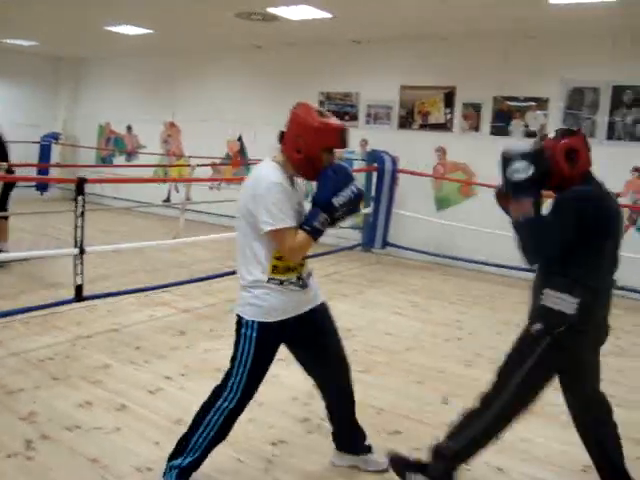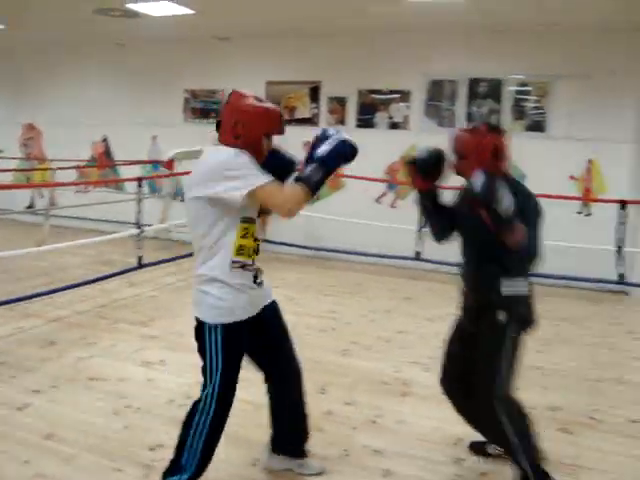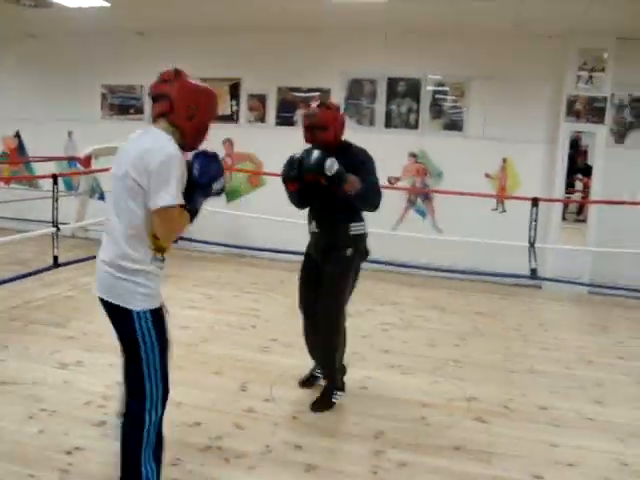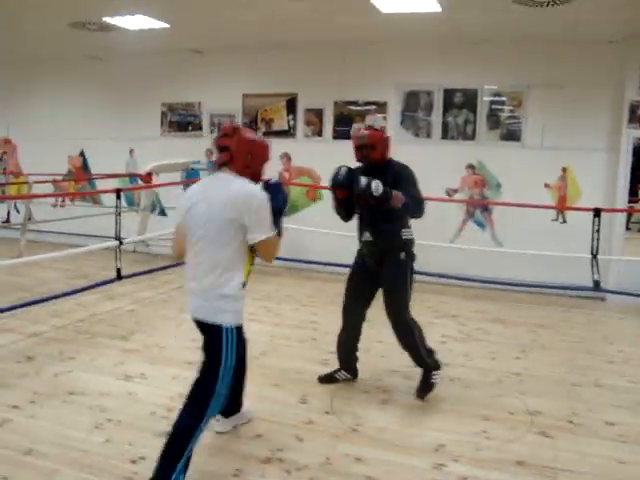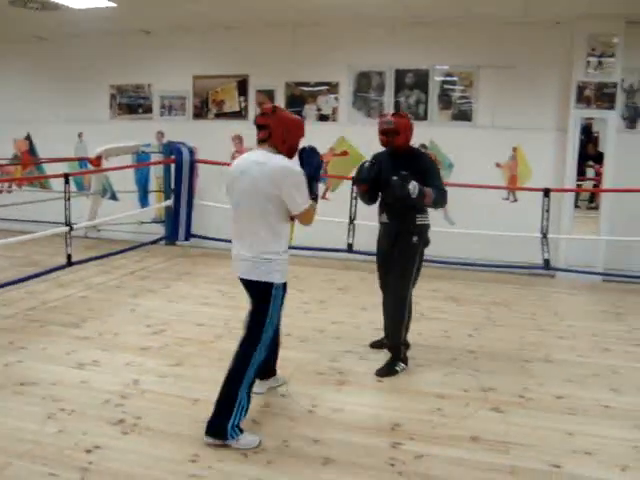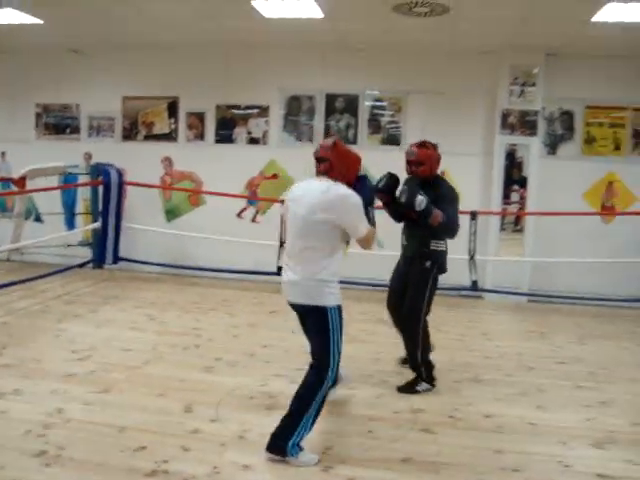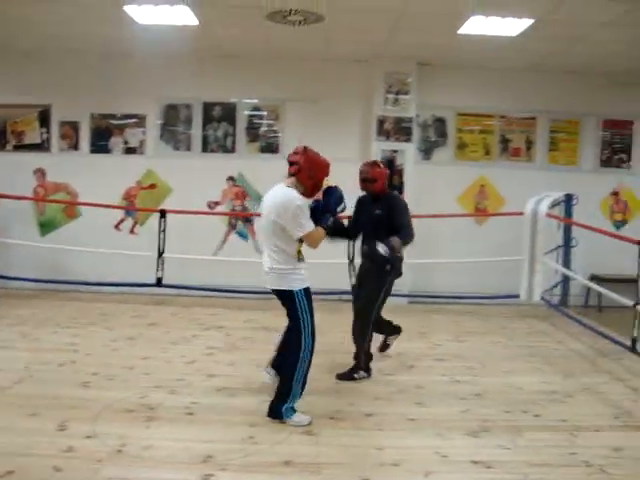
dt=0.7s
person 1, frame 1
left shoulder: (293, 178)
right shoulder: (268, 183)
right elbow: (294, 249)
left wrist: (336, 204)
right wrist: (328, 207)
left hip: (305, 301)
right hip: (265, 307)
left knee: (335, 375)
right knee: (236, 393)
left ankle: (351, 447)
person 1, frame 2
left shoulder: (239, 166)
right shoulder: (224, 162)
right elbow: (285, 205)
left wrist: (279, 180)
right wrist: (321, 163)
left hip: (255, 298)
right hip: (223, 305)
left knee: (286, 376)
right knee: (217, 398)
person 1, frame 3
left shoulder: (139, 141)
right shoulder: (166, 152)
right elbow: (171, 227)
left wrist: (188, 186)
right wrist: (201, 190)
left hip: (116, 278)
right hip: (134, 286)
left knee: (141, 362)
right knee: (150, 393)
left ankle: (137, 435)
person 1, frame 4
left shoulder: (196, 190)
right shoulder: (251, 195)
left elbow: (180, 249)
right elbow: (268, 253)
right wrist: (275, 213)
left hip: (199, 301)
right hip: (222, 306)
left knee: (235, 354)
right knee: (205, 399)
left ankle: (229, 411)
person 1, frame 5
left shoulder: (239, 164)
right shoulder: (286, 169)
right elbow: (307, 217)
right wrist: (312, 179)
left hip: (243, 261)
right hip: (269, 268)
left knee: (263, 323)
right knee: (257, 342)
left ankle: (264, 376)
right ankle: (223, 426)
person 1, frame 6
left shoulder: (295, 192)
right shoulder: (344, 196)
right elbow: (367, 243)
right wrist: (367, 204)
left hip: (292, 287)
right hip: (319, 291)
left knee: (324, 349)
right knee: (324, 365)
left ankle: (331, 381)
right ankle: (285, 443)
person 1, frame 7
left shoulder: (275, 192)
right shoulder: (292, 201)
right elbow: (313, 241)
left wrist: (316, 212)
right wrist: (330, 212)
left hip: (276, 275)
right hip: (291, 279)
left knee: (299, 325)
right knee: (301, 339)
left ankle: (278, 366)
right ankle: (282, 407)
person 2, frame 1
left shoulder: (577, 198)
right shoulder: (600, 199)
left elbow: (538, 253)
left wrist: (521, 191)
right wrist: (524, 205)
left hip: (561, 319)
right hip: (585, 320)
left knee: (503, 400)
right knee: (586, 402)
person 2, frame 2
left shoulder: (518, 198)
right shoulder: (474, 195)
left elbow: (525, 256)
right elbow: (442, 231)
left wrist: (503, 215)
right wrist: (425, 186)
left hip: (505, 310)
right hip: (476, 304)
left knee: (491, 395)
right knee: (456, 381)
right ankle: (501, 438)
person 2, frame 3
left shoulder: (357, 157)
right shoulder: (310, 156)
left elbow: (373, 200)
right elbow: (302, 202)
left wrist: (338, 176)
right wrist: (293, 183)
left hip: (347, 245)
right hip: (318, 241)
left knee: (332, 314)
right knee: (309, 305)
left ankle: (334, 384)
right ankle: (321, 365)
person 2, frame 4
left shoulder: (399, 172)
right shoulder: (356, 175)
left elbow: (417, 208)
right elbow: (346, 215)
left wrist: (383, 193)
right wrist: (340, 192)
left hip: (397, 252)
right hip: (368, 251)
left knee: (399, 314)
right knee: (352, 310)
left ankle: (429, 366)
right ankle: (347, 367)
person 2, frame 5
left shoulder: (422, 162)
right shoulder: (379, 160)
left elbow: (440, 199)
right elbow: (370, 199)
left wrist: (415, 191)
right wrist: (363, 184)
left hip: (412, 234)
right hip: (387, 231)
left knee: (400, 291)
right knee: (387, 288)
left ankle: (398, 355)
right ankle: (393, 335)
person 2, frame 6
left shoulder: (445, 191)
right shoulder: (411, 183)
left elbow: (450, 229)
right elbow: (399, 217)
left wrist: (423, 207)
right wrist: (387, 198)
left hip: (429, 258)
right hip: (409, 253)
left knee: (413, 316)
right knee: (395, 304)
left ankle: (424, 376)
right ankle: (415, 352)
person 2, frame 7
left shoulder: (395, 203)
right shoulder: (362, 203)
left elbow: (407, 235)
right elbow: (352, 232)
left wrist: (386, 248)
right wrist: (336, 229)
left hip: (386, 264)
right hip: (368, 261)
left knee: (365, 310)
right knee: (361, 308)
left ankle: (362, 366)
right ankle: (390, 329)
